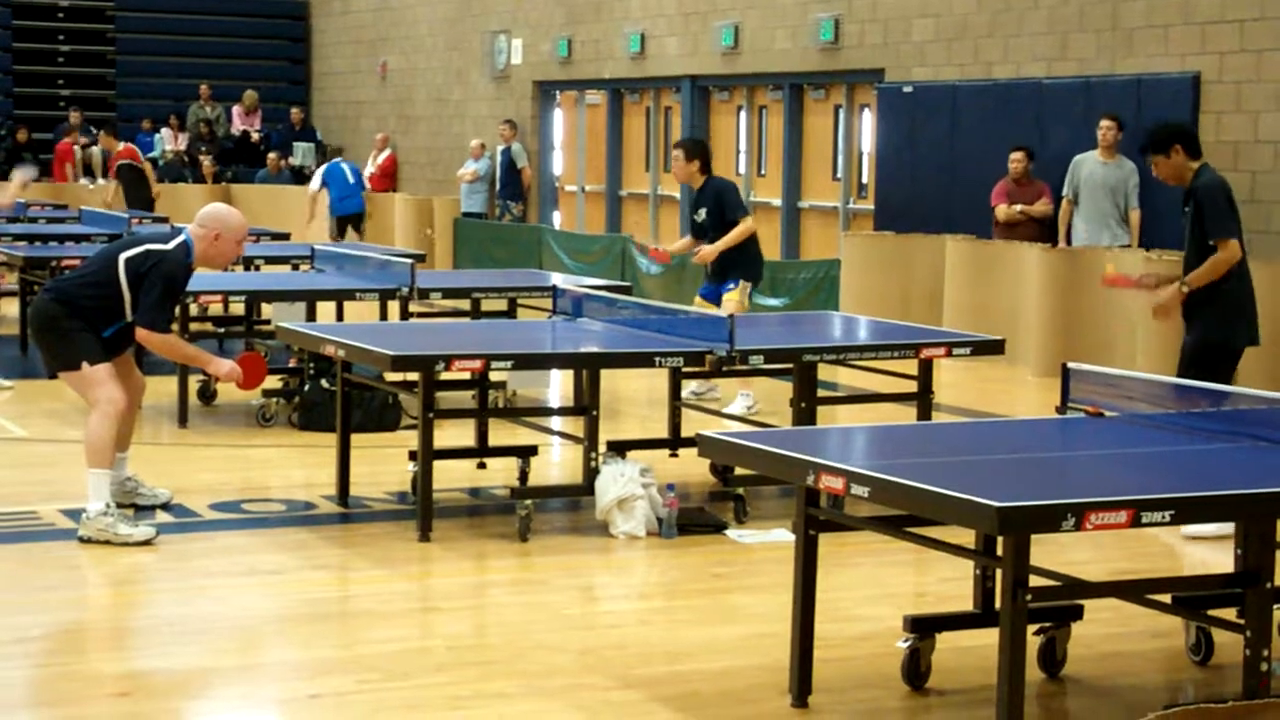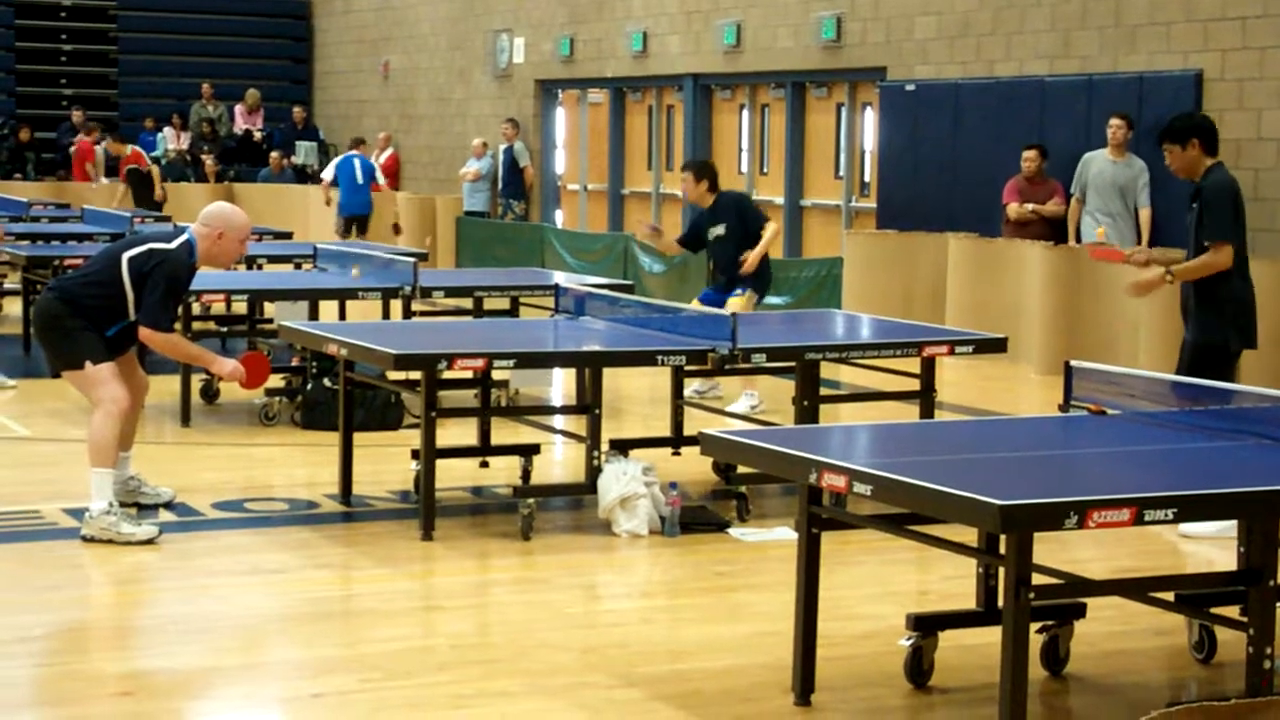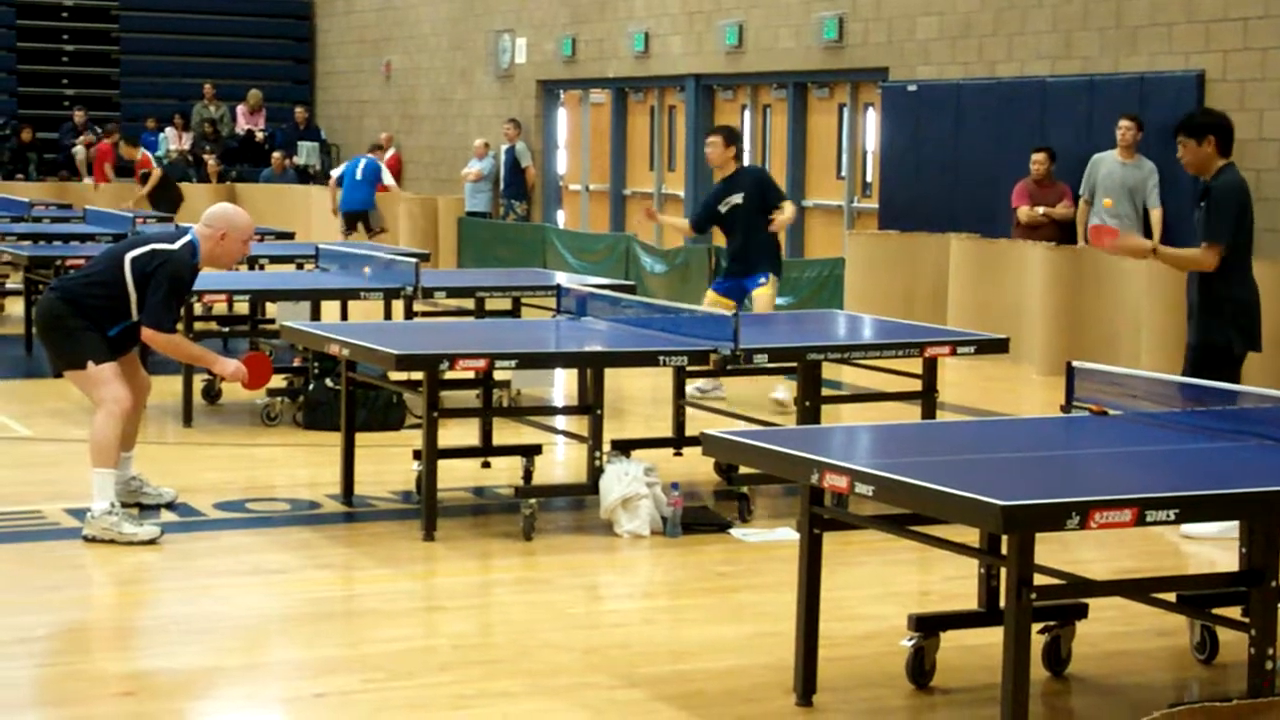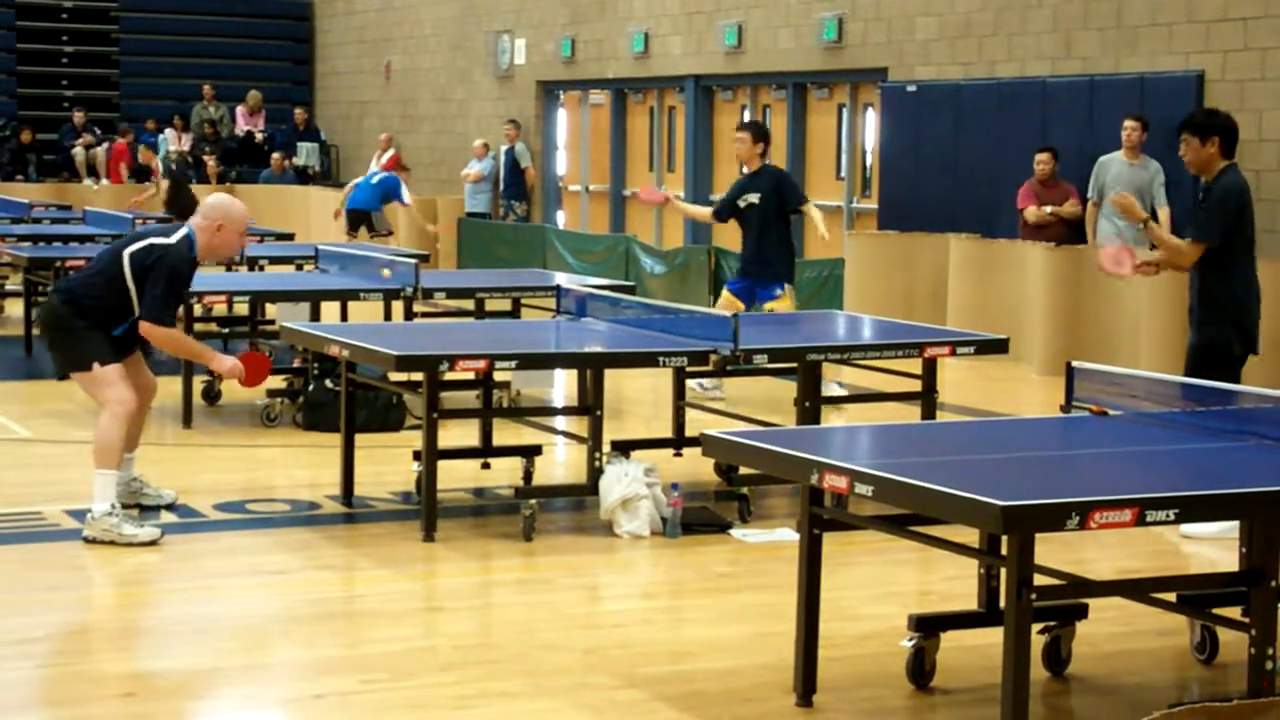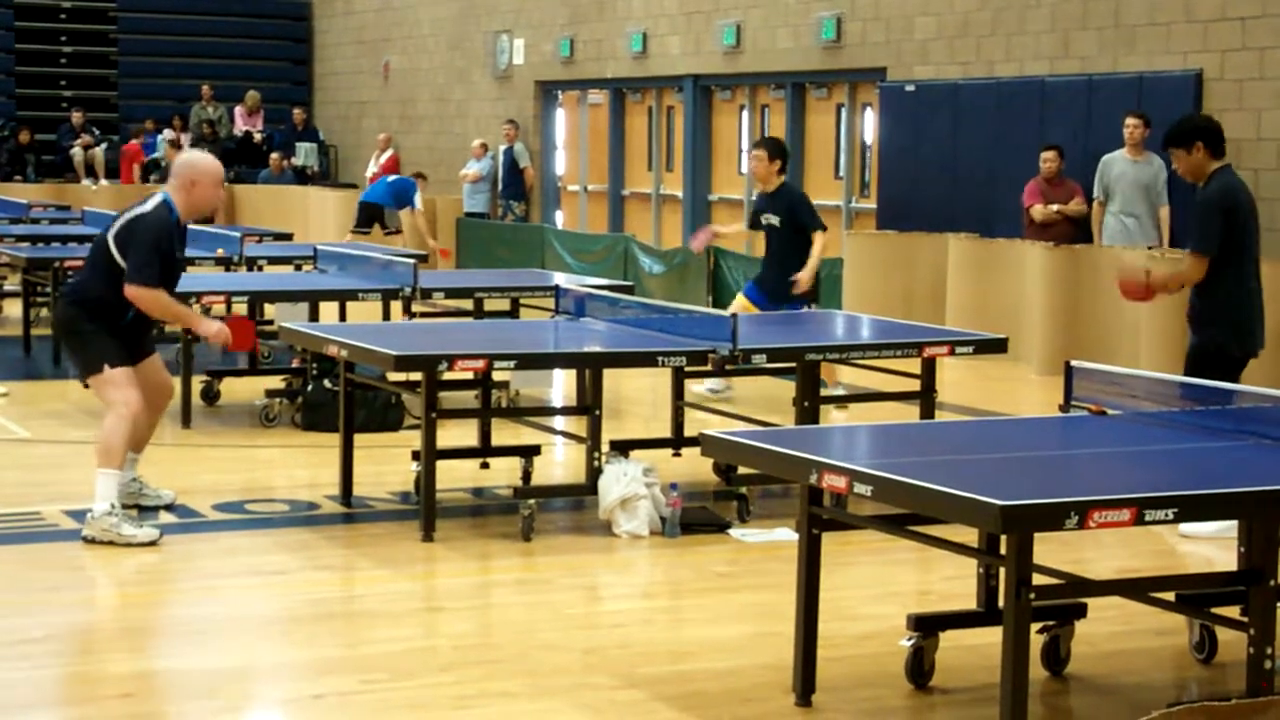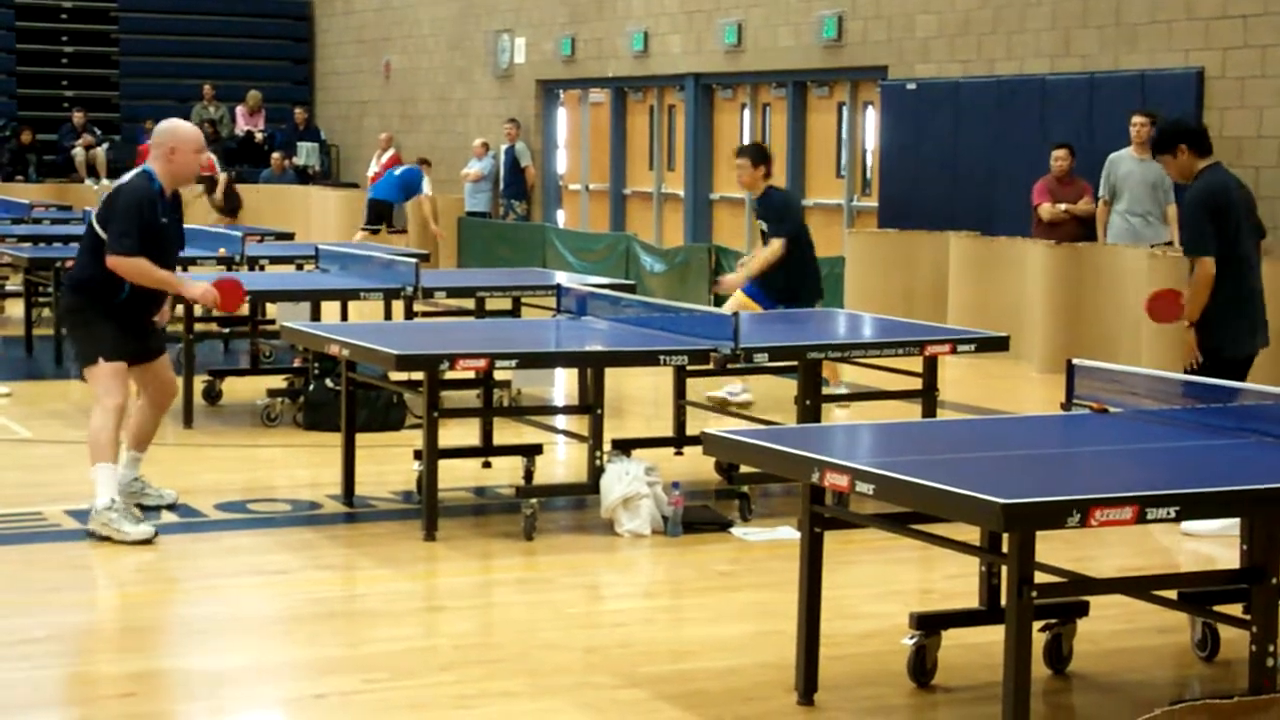
dt=0.2s
person 1, frame 1
left shoulder: (1209, 187)
right shoulder: (1198, 191)
left elbow: (1230, 253)
left wrist: (1180, 289)
right wrist: (1168, 281)
left hip: (1220, 322)
right hip: (1208, 321)
person 1, frame 2
left shoulder: (1218, 187)
right shoulder: (1208, 188)
left elbow: (1222, 258)
left wrist: (1164, 275)
right wrist: (1160, 261)
left hip: (1220, 323)
right hip: (1207, 321)
person 1, frame 3
left shoulder: (1227, 188)
right shoulder: (1216, 187)
left elbow: (1209, 259)
left wrist: (1151, 250)
right wrist: (1156, 250)
left hip: (1224, 322)
right hip: (1213, 321)
person 1, frame 4
left shoulder: (1227, 190)
right shoulder: (1219, 187)
left elbow: (1190, 253)
left wrist: (1142, 220)
right wrist: (1161, 262)
left hip: (1224, 323)
right hip: (1217, 320)
left ankle: (1229, 513)
person 1, frame 5
left shoulder: (1215, 195)
right shoulder: (1232, 189)
left elbow: (1196, 269)
left wrist: (1153, 280)
right wrist: (1174, 279)
left hip: (1222, 326)
right hip: (1233, 322)
person 1, frame 6
left shoulder: (1199, 196)
right shoulder: (1235, 187)
left elbow: (1205, 268)
left wrist: (1190, 323)
left hip: (1221, 326)
right hip: (1245, 322)
person 2, frame 1
left shoulder: (175, 251)
right shoulder: (170, 262)
left elbow: (147, 325)
right elbow: (149, 333)
right wrist: (209, 362)
left hip: (84, 317)
right hip: (60, 317)
left knee: (132, 389)
right knee: (110, 401)
left ankle: (119, 482)
right ankle: (98, 514)
person 2, frame 2
left shoulder: (178, 250)
right shoulder: (172, 262)
left elbow: (151, 325)
right elbow: (153, 333)
right wrist: (213, 362)
left hip: (87, 316)
right hip: (63, 316)
left knee: (135, 388)
right knee: (113, 401)
left ankle: (122, 481)
right ankle: (101, 513)
person 2, frame 3
left shoulder: (181, 251)
right shoulder: (175, 263)
right elbow: (155, 334)
right wrist: (216, 362)
left hip: (89, 316)
right hip: (66, 316)
left knee: (137, 388)
right knee: (115, 400)
left ankle: (124, 482)
right ankle: (102, 513)
person 2, frame 4
left shoulder: (179, 244)
right shoulder: (174, 257)
right elbow: (153, 328)
right wrist: (213, 359)
left hip: (93, 319)
right hip: (70, 319)
left knee: (143, 389)
right knee: (121, 402)
left ankle: (125, 483)
right ankle: (103, 514)
person 2, frame 5
left shoulder: (170, 219)
right shoulder: (155, 223)
right elbow: (138, 291)
right wrist: (198, 323)
left hip: (117, 320)
right hip: (85, 319)
left knee: (160, 390)
right knee: (126, 404)
left ankle: (126, 483)
right ankle: (104, 513)
person 2, frame 6
left shoulder: (169, 197)
right shoulder: (134, 193)
right elbow: (120, 260)
left wrist: (164, 300)
right wrist: (186, 288)
left hip: (131, 308)
right hip: (92, 306)
left knee: (163, 388)
right knee: (111, 398)
left ankle: (128, 481)
right ankle: (106, 506)
person 3, frame 1
left shoulder: (722, 189)
right shoulder: (698, 198)
left elbow: (748, 224)
right elbow: (697, 237)
left wrist: (716, 248)
right wrist: (669, 250)
left hip: (742, 268)
right hip: (718, 272)
left ankle: (746, 396)
right ankle: (706, 384)
person 3, frame 2
left shoulder: (735, 201)
right shoulder: (700, 219)
left elbow: (772, 226)
right elbow: (679, 247)
left wrist: (758, 252)
right wrist: (657, 238)
left hip: (750, 280)
right hip: (722, 282)
left ankle: (751, 396)
right ankle: (708, 382)
person 3, frame 3
left shoulder: (756, 176)
right shoulder: (716, 194)
left elbow: (786, 205)
right elbow: (692, 228)
left wrist: (786, 217)
right wrist: (659, 218)
left hip: (763, 265)
right hip: (734, 268)
left ankle: (780, 386)
right ankle: (712, 382)
person 3, frame 4
left shoulder: (777, 178)
right shoulder: (740, 186)
left elbow: (807, 207)
right elbow: (713, 216)
left wrist: (820, 225)
right wrist: (673, 203)
left hip: (777, 271)
right hip: (749, 269)
left ankle: (824, 383)
right ankle: (712, 382)
person 3, frame 5
left shoulder: (794, 198)
right shoulder: (763, 199)
left elbow: (819, 236)
left wrist: (809, 269)
right wrist: (719, 231)
left hip: (796, 282)
right hip: (768, 279)
left ankle: (834, 388)
right ankle: (720, 382)
person 3, frame 6
left shoulder: (780, 202)
right shoulder: (761, 201)
left elbow: (777, 247)
left wrist: (742, 275)
right wrist: (751, 258)
left hip: (800, 280)
right hip: (771, 277)
right knee: (728, 315)
left ankle: (837, 386)
right ankle: (737, 387)
